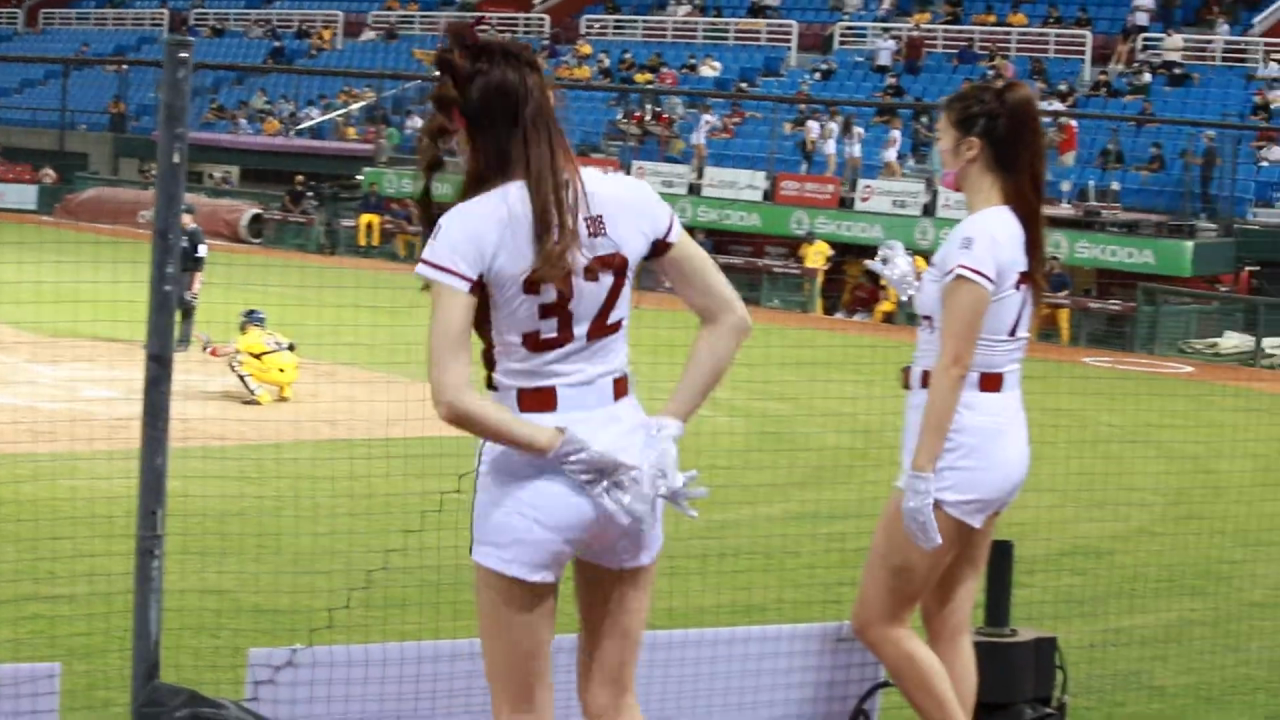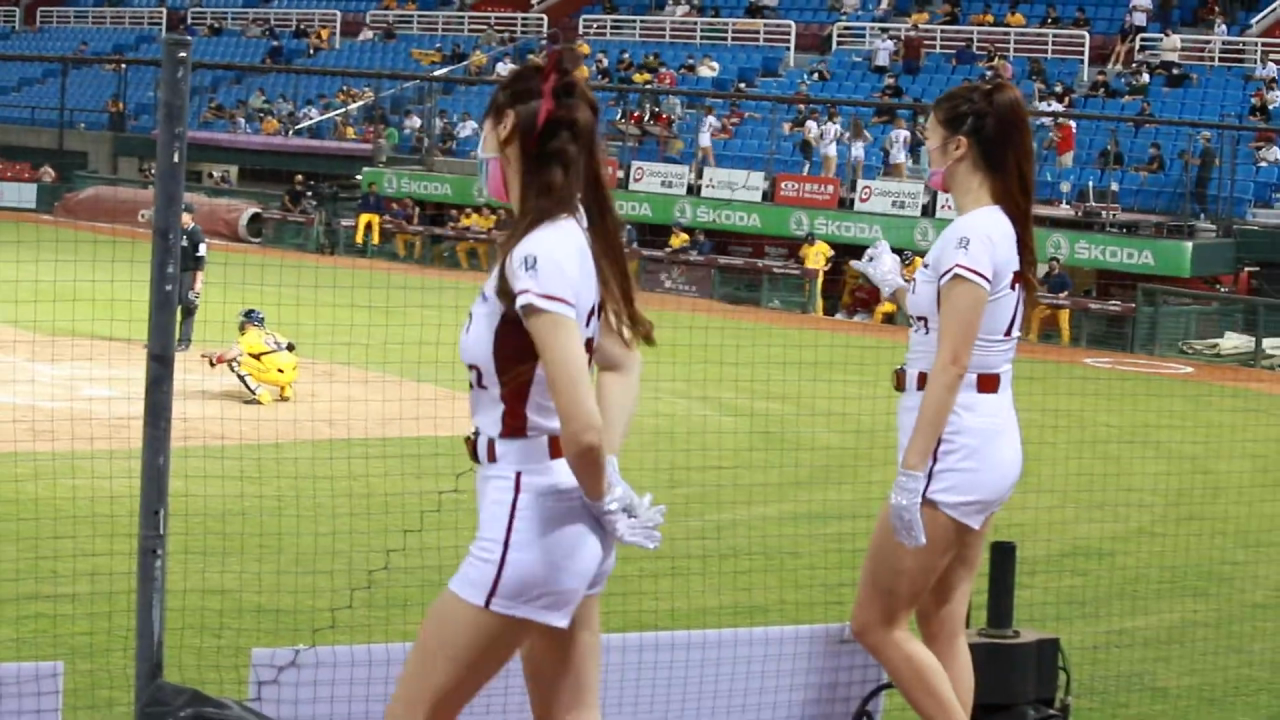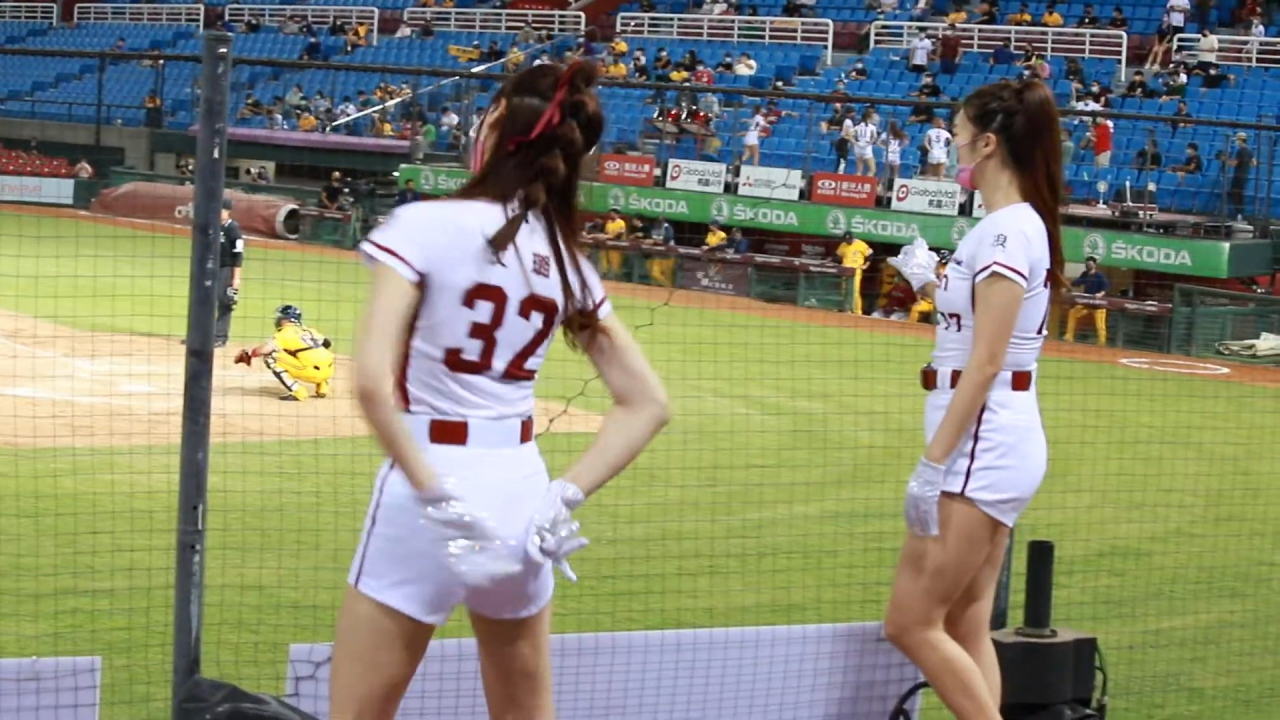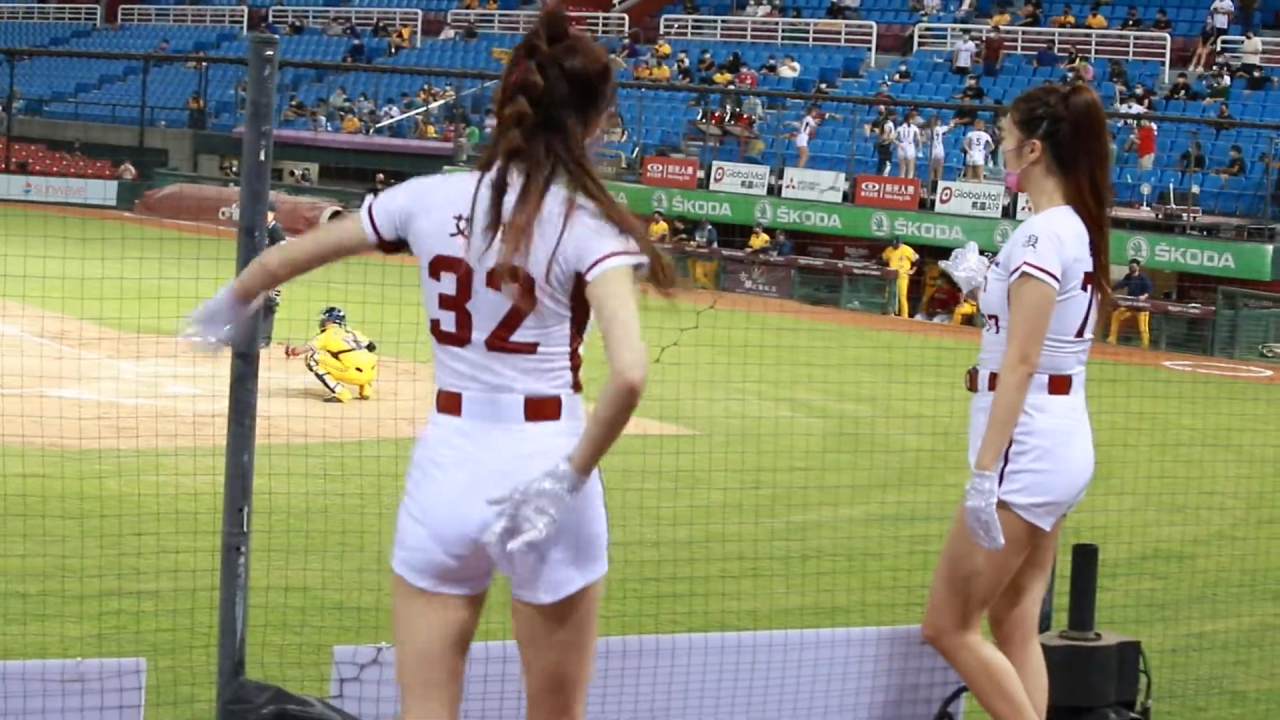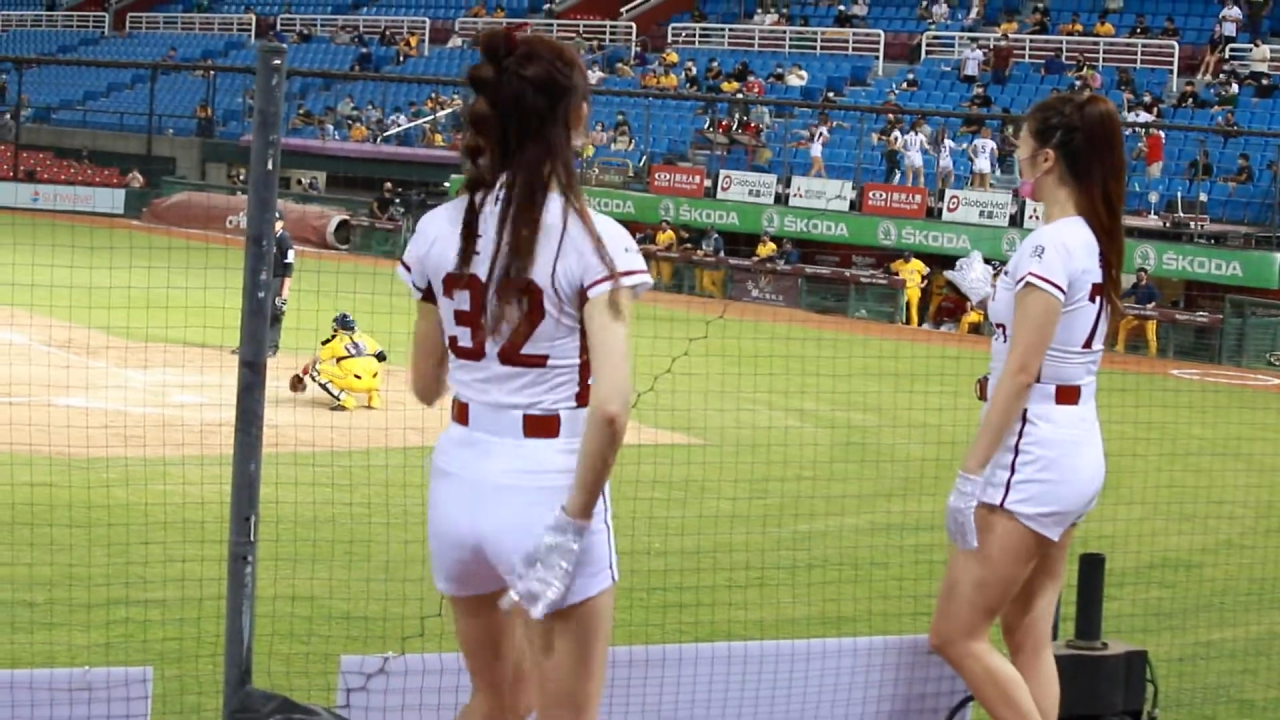
dt=0.3s
person 1, frame 1
left shoulder: (466, 228)
right shoulder: (631, 200)
left elbow: (452, 397)
right elbow: (730, 319)
left wrist: (567, 450)
right wrist: (662, 429)
left hip: (528, 481)
right hip: (629, 461)
person 1, frame 2
left shoulder: (538, 255)
right shoulder: (579, 239)
left elbow: (582, 430)
right elbow: (619, 365)
left wrist: (599, 496)
right wrist: (604, 487)
left hip: (532, 525)
right hip: (568, 522)
person 1, frame 3
left shoulder: (420, 225)
right shoulder: (567, 260)
left elbow: (371, 379)
right elbow: (648, 404)
left wrist: (435, 496)
right wrist: (562, 496)
left hip: (424, 517)
right hip: (516, 508)
person 1, frame 4
left shoulder: (424, 197)
right shoulder: (589, 224)
left elbow: (288, 258)
right elbow: (629, 375)
left wrist: (231, 301)
right wrist: (565, 478)
left hip: (444, 476)
right hip: (537, 481)
person 1, frame 5
left shoulder: (437, 228)
right shoulder: (598, 240)
left elbow: (426, 384)
right elbow: (609, 406)
right wrist: (571, 524)
left hip: (461, 484)
right hip: (548, 496)
person 2, frame 1
left shoulder: (978, 234)
right shoulder: (1012, 227)
left elbow: (954, 365)
left wrist: (918, 473)
right wrist: (914, 287)
left hip: (961, 447)
right hip: (993, 444)
left knee: (878, 619)
right knee: (947, 623)
person 2, frame 2
left shoulder: (972, 234)
right shoulder: (997, 227)
left elbow: (951, 366)
left wrist: (909, 472)
right wrist: (896, 288)
left hip: (954, 448)
right hip: (979, 446)
left knee: (877, 623)
right knee: (941, 627)
person 2, frame 3
left shoulder: (1005, 231)
right shoulder: (1019, 224)
left elbow: (984, 364)
left wrist: (930, 463)
right wrist: (929, 283)
left hip: (982, 447)
right hip: (996, 447)
left knee: (911, 623)
right knee: (965, 626)
person 2, frame 4
left shoulder: (1042, 233)
right shoulder: (1079, 229)
left elbow: (1020, 364)
left wrist: (984, 473)
right wrist: (981, 285)
left hip: (1028, 448)
right hip: (1059, 445)
left knee: (948, 625)
right knee: (1014, 629)
person 2, frame 5
left shoulder: (1050, 244)
right shoulder: (1094, 242)
left elbow: (1019, 374)
left wrist: (970, 475)
right wrist: (988, 295)
left hip: (1034, 456)
right hip: (1073, 453)
left knee: (956, 633)
right knee: (1028, 637)
